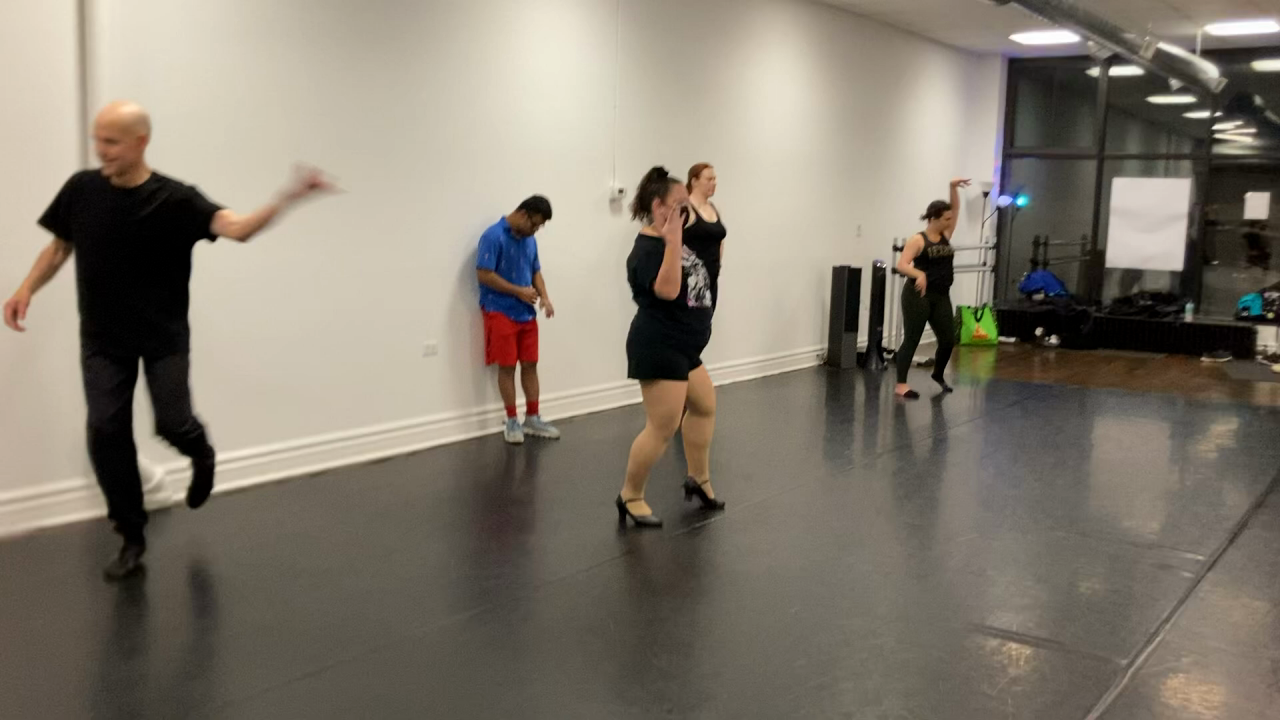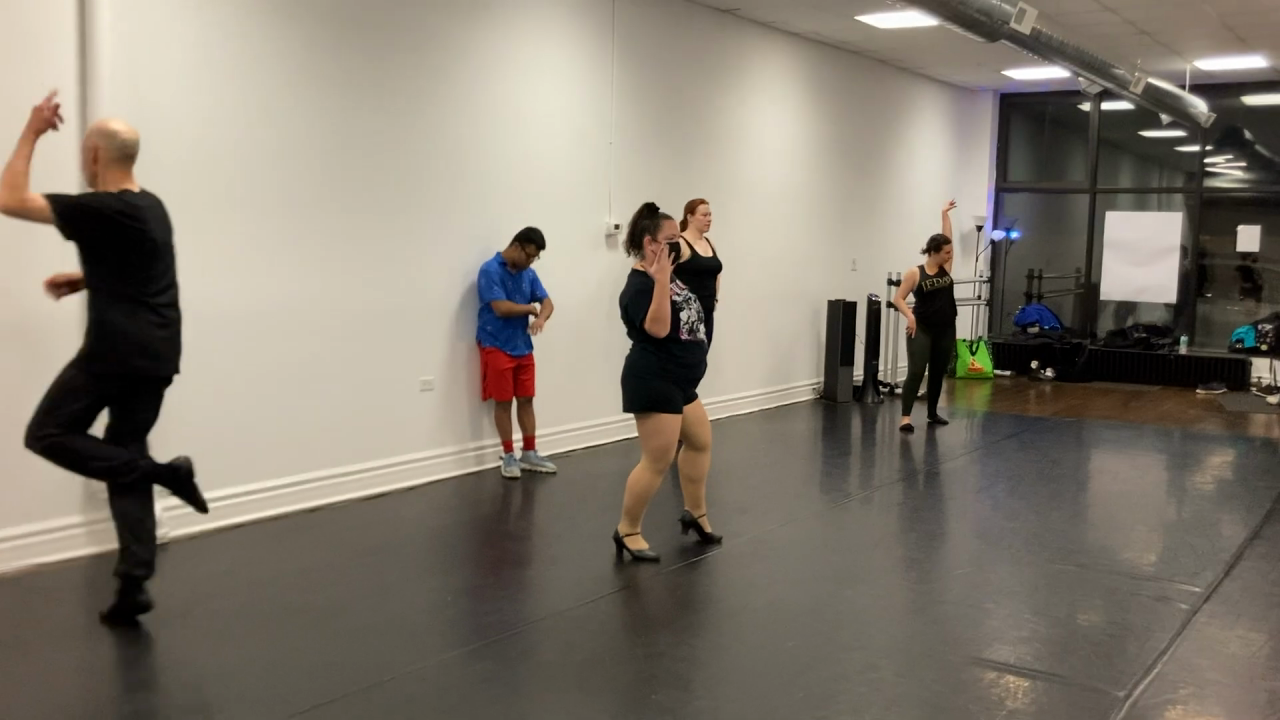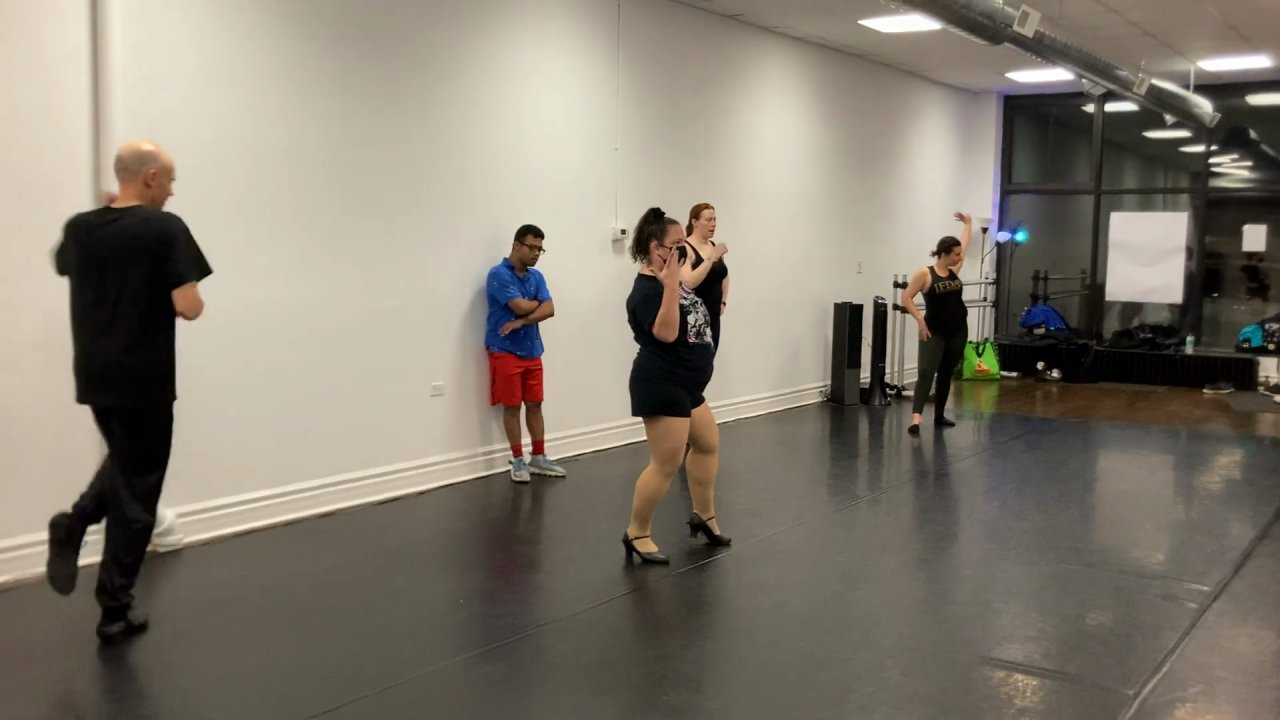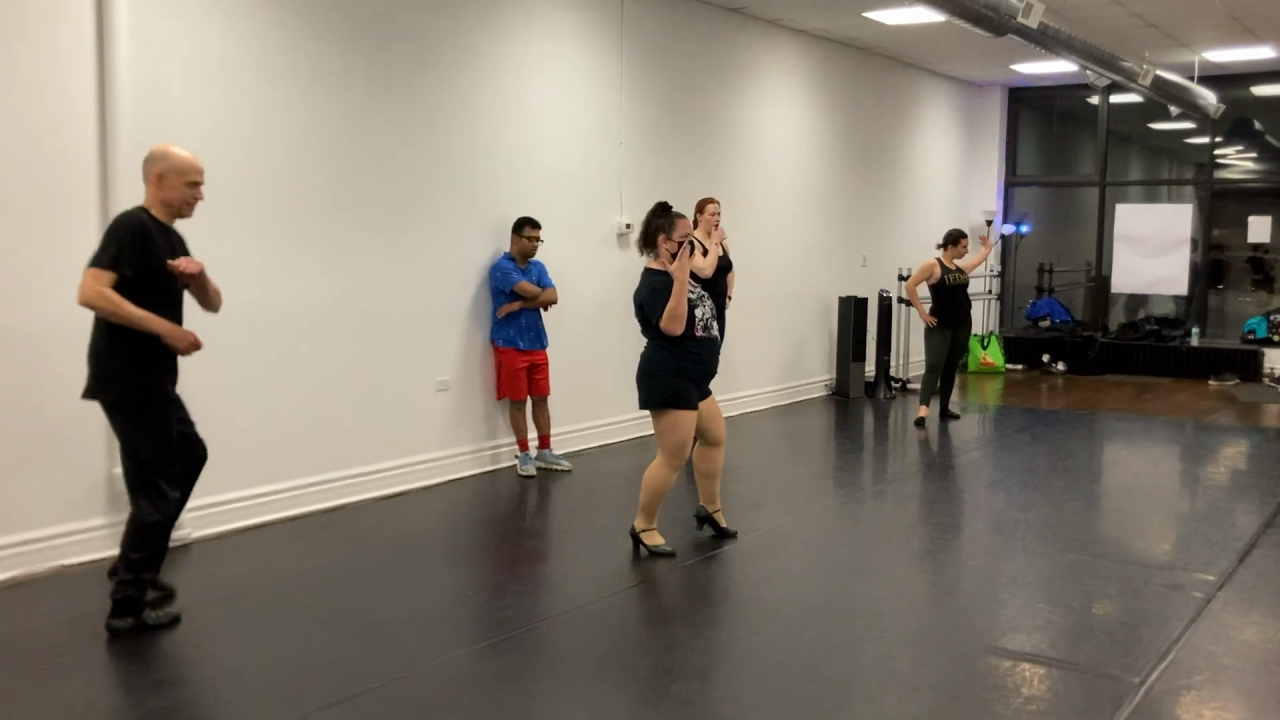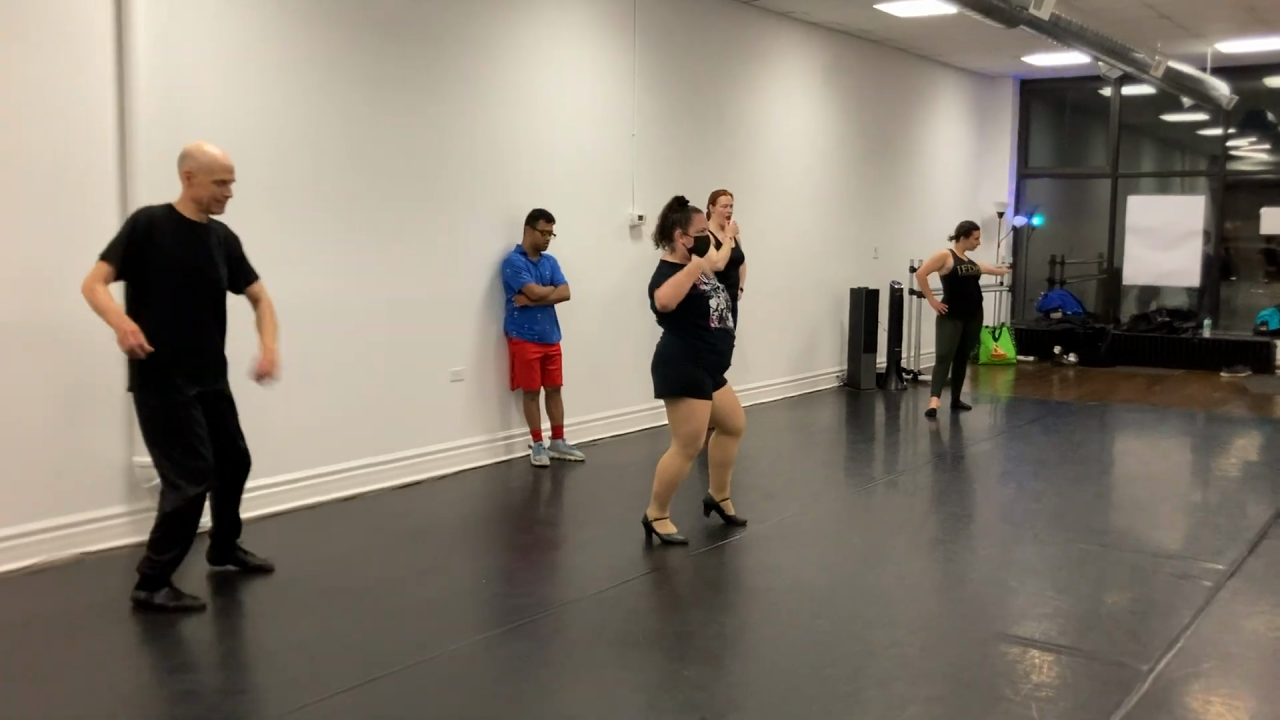
dt=0.3s
person 1, frame 1
left shoulder: (177, 198)
right shoulder: (82, 190)
left elbow: (236, 228)
right elbow: (58, 247)
left wrist: (289, 197)
left hip: (163, 338)
right hip: (104, 342)
left knee: (174, 425)
right knee: (105, 433)
left ankle: (201, 457)
right ankle: (132, 537)
person 1, frame 2
left shoulder: (105, 211)
right shoulder: (150, 207)
right wrist: (84, 278)
left hip: (114, 354)
right hip: (153, 355)
left knee: (45, 435)
right knee: (121, 457)
left ankle: (161, 471)
right ankle: (133, 583)
person 1, frame 3
left shoulder: (80, 228)
right shoulder: (167, 228)
left elbow: (63, 263)
right elbow: (189, 308)
right wrist: (184, 297)
left hip: (96, 375)
right hip: (144, 379)
left knee: (128, 462)
right knee: (137, 489)
left ankle: (73, 524)
right ankle: (114, 612)
person 1, frame 4
left shoulder: (170, 238)
right shoulder: (132, 227)
left elbow: (212, 304)
right elbow: (90, 292)
left wrist: (201, 277)
right wrist: (167, 330)
left hip: (147, 379)
right hip: (130, 380)
left knee: (190, 456)
right knee: (157, 486)
left ankle: (138, 569)
right ankle: (127, 606)
person 1, frame 5
left shoulder: (223, 238)
right shoulder: (148, 225)
left elbow: (259, 298)
right elbow: (97, 281)
left wrist: (268, 349)
right wrist: (121, 320)
left hip: (209, 376)
right hip: (161, 381)
left knee: (234, 462)
right knee: (190, 475)
left ankle: (225, 546)
right ankle: (152, 580)
person 2, frame 1
left shoulder: (670, 241)
right shoulder: (649, 250)
right elbow: (668, 289)
right wrist: (673, 242)
left hip: (683, 348)
right hip: (658, 349)
left knee: (705, 407)
right knee: (662, 427)
left ankle: (699, 480)
right ankle: (630, 496)
person 2, frame 2
left shoulder: (664, 277)
right shoulder: (640, 286)
left elbow: (683, 318)
right elbow: (658, 328)
right wrist: (661, 281)
left hip: (679, 382)
right hip: (653, 383)
left knee: (700, 442)
right knee: (657, 461)
left ankle: (696, 514)
right ankle: (627, 531)
person 2, frame 3
left shoulder: (667, 281)
right shoulder: (647, 290)
right elbow: (666, 333)
right wrist: (671, 286)
left hip: (686, 384)
right hip: (661, 386)
left knee: (708, 445)
right knee: (666, 464)
left ankle: (704, 516)
right ankle: (636, 533)
person 2, frame 4
left shoulder: (674, 276)
right shoulder: (654, 284)
right elbow: (673, 326)
right wrist: (680, 280)
left hip: (692, 378)
right hip: (668, 380)
left knee: (715, 437)
right knee: (673, 457)
left ankle: (710, 509)
right ankle: (643, 526)
person 2, frame 5
left shoulder: (698, 270)
right shoulder: (673, 273)
right elbow: (664, 303)
left wrist: (720, 255)
right wrist: (695, 268)
left hip: (709, 368)
right hip: (682, 370)
left knee: (734, 426)
right knee: (687, 446)
left ankle: (719, 497)
right ankle: (656, 514)
person 3, frame 1
left shoulder: (529, 240)
right shoulder: (493, 236)
left elbow: (536, 272)
right elbow: (484, 276)
left wrist: (544, 296)
right wrist: (520, 292)
left hip: (527, 313)
right hip: (501, 313)
left knee: (530, 365)
right knee: (507, 367)
left ankle: (533, 419)
right ankle: (512, 421)
person 3, frame 2
left shoulder: (528, 274)
right shoulder: (490, 270)
left elbow: (546, 301)
right elbow: (501, 308)
left wrist: (541, 318)
right wrist: (529, 308)
left hip: (523, 347)
right hip: (497, 348)
left knee: (526, 400)
right knee: (503, 402)
left ankle: (529, 453)
right ankle: (509, 456)
person 3, frame 3
left shoulder: (536, 276)
right shoulder: (499, 274)
left elbow: (549, 310)
right elbow: (521, 306)
left wrist: (520, 322)
right wrist: (536, 305)
left hip: (532, 351)
right hip: (505, 352)
left knee: (535, 405)
right knee: (511, 407)
left ankle: (538, 458)
right ankle: (518, 461)
person 3, frame 4
left shoulder: (538, 267)
right shoulder: (501, 267)
left elbow: (552, 297)
right elbow: (530, 291)
left wrist: (519, 304)
right wrist: (540, 297)
left hip: (537, 345)
right hip: (510, 346)
left knee: (541, 399)
right knee: (518, 401)
left ankle: (545, 452)
right ankle: (524, 455)
person 3, frame 5
left shoulder: (550, 261)
right shoulder: (513, 262)
left elbow: (565, 293)
right elbow: (536, 292)
left wrist: (534, 300)
right wrist: (552, 289)
left hip: (551, 335)
right hip: (524, 338)
left knee: (554, 389)
right knee: (531, 392)
left ankle: (558, 442)
right ankle: (538, 445)
person 4, frame 1
left shoulder: (945, 236)
right shoulder: (918, 240)
left elbow: (955, 209)
right elbow: (902, 264)
left wrist: (954, 187)
right wrist: (917, 273)
left hip: (941, 296)
right hip: (919, 295)
left knee: (948, 339)
right knee: (912, 339)
left ankle: (938, 374)
right ankle: (901, 384)
person 4, frame 2
left shoulder: (946, 268)
right shoulder: (914, 273)
left elbow: (947, 238)
right elbow: (898, 299)
left wrist: (944, 214)
right wrist: (909, 316)
left hip: (946, 331)
right hip: (922, 330)
left knee: (938, 373)
right knee: (916, 373)
left ankle: (932, 413)
right ankle: (905, 417)
person 4, frame 3
left shoulder: (953, 271)
right shoulder: (925, 274)
left elbow: (964, 247)
right elbow: (907, 298)
left wrist: (968, 225)
right wrist: (920, 322)
left hip: (957, 331)
right hip: (934, 332)
left knee: (946, 374)
right knee: (926, 372)
left ankle: (939, 415)
right ankle: (916, 417)
person 4, frame 4
left shoulder: (960, 267)
right shoulder: (932, 265)
left elbow: (976, 260)
right elbow: (910, 286)
left wrist: (987, 249)
right wrist: (922, 312)
left hip: (962, 324)
right hip: (939, 326)
left knee: (952, 367)
right knee: (934, 366)
left ankle: (944, 408)
right ankle: (923, 409)
person 4, frame 5
left shoulder: (969, 260)
right shoulder: (945, 256)
left elbow: (981, 269)
right elbow: (920, 274)
left wrist: (998, 270)
right wrist: (932, 301)
left hip: (973, 316)
right hip: (950, 316)
left knee: (962, 357)
right knee: (944, 356)
left ankle: (955, 399)
right ankle: (934, 400)
